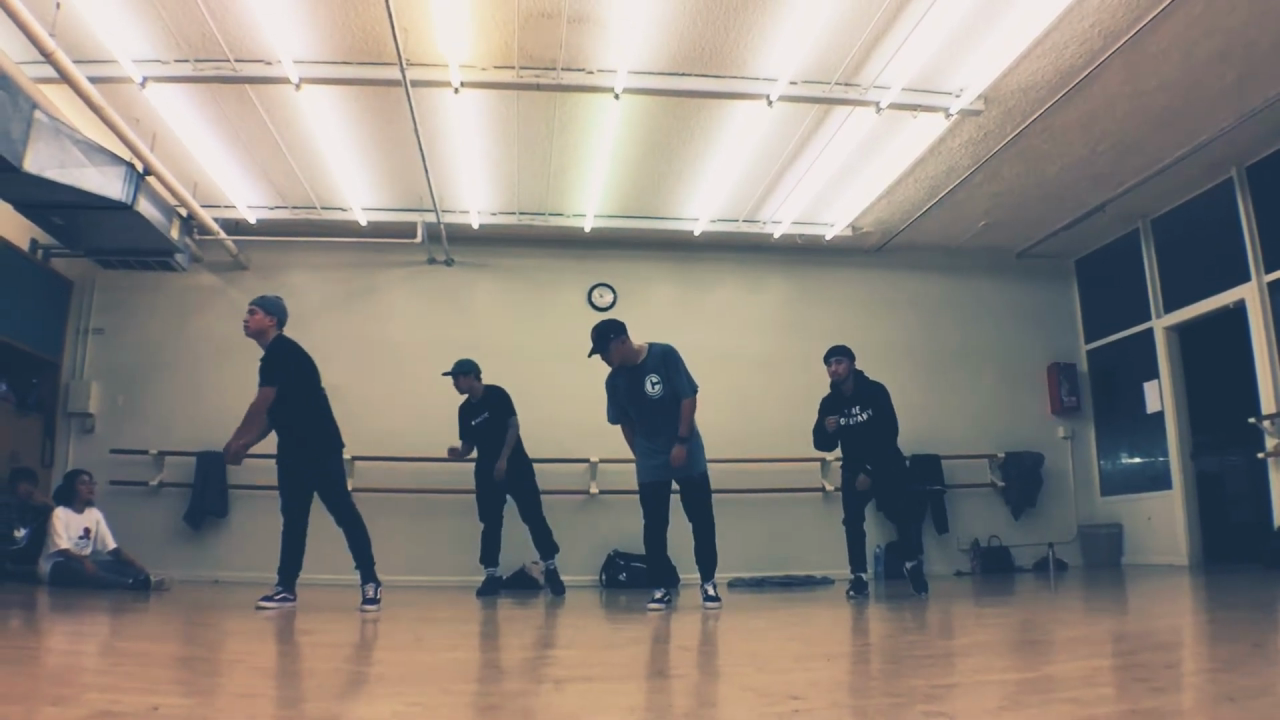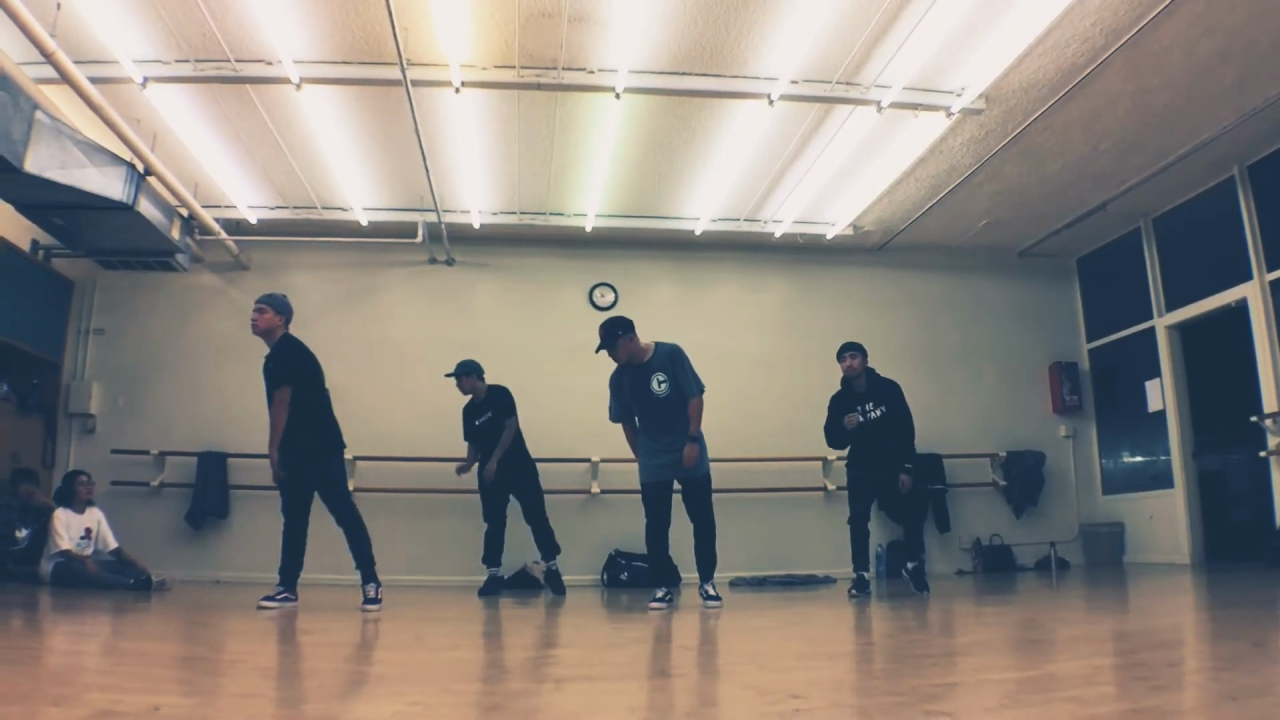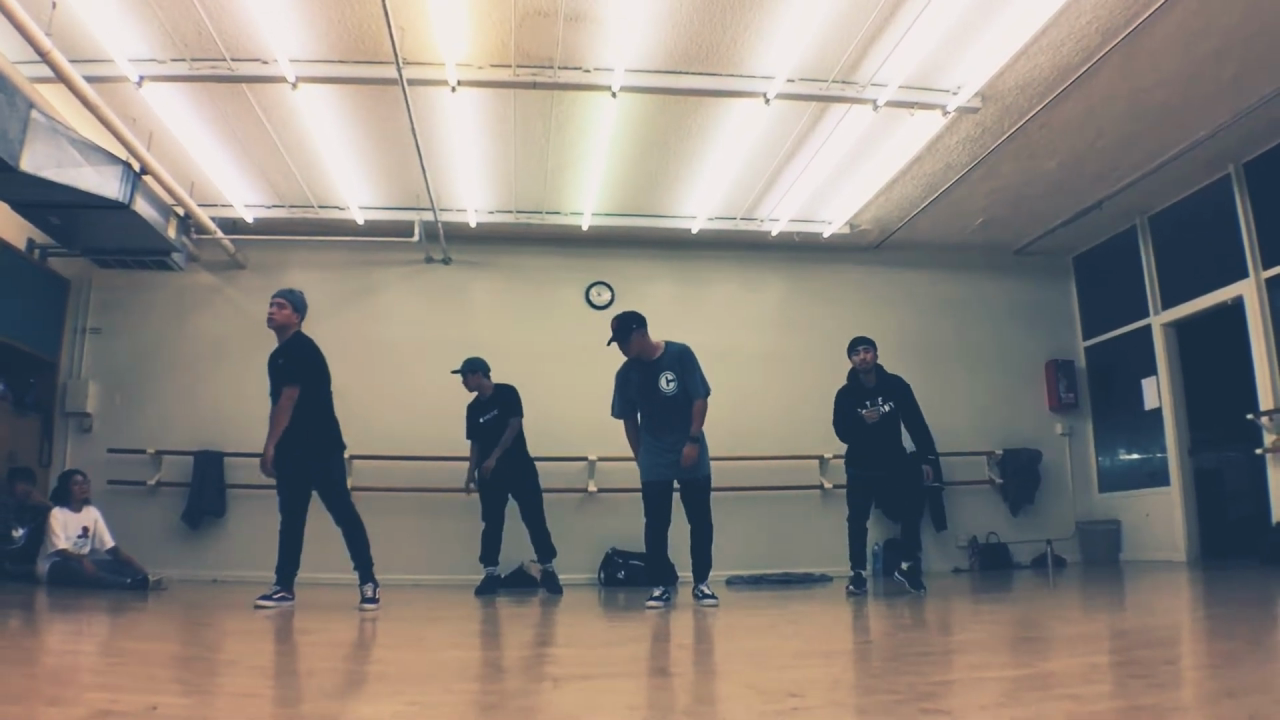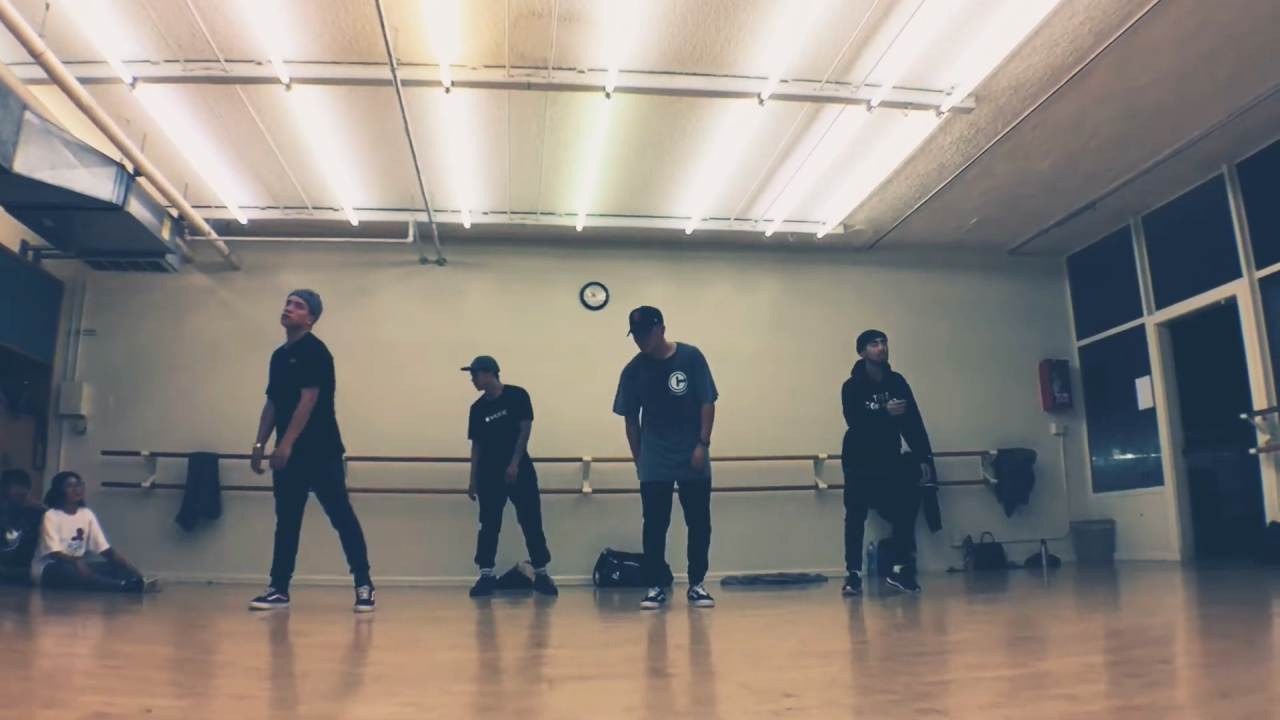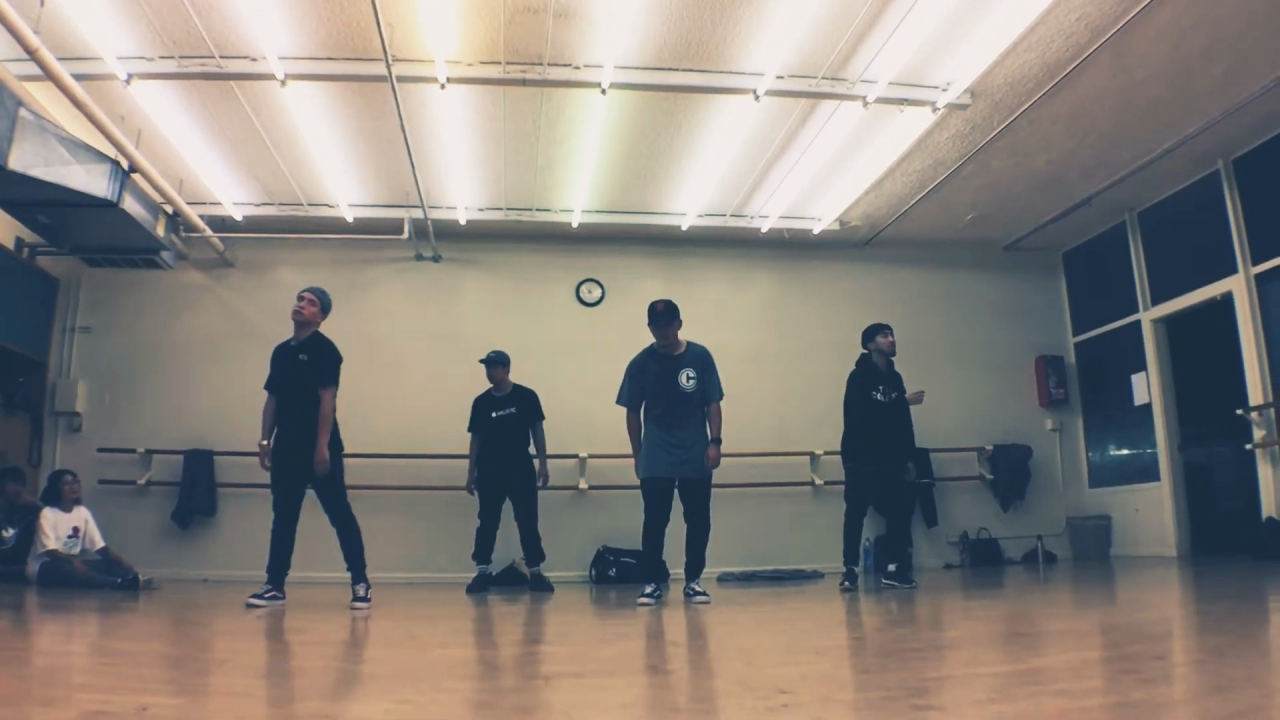
dt=0.3s
person 1, frame 1
left shoulder: (283, 352)
right shoulder: (274, 356)
left elbow: (262, 406)
right elbow: (273, 413)
left wrist: (236, 441)
right wrist: (246, 444)
left hip: (320, 446)
right hip: (293, 449)
left knee: (344, 512)
right knee: (293, 519)
left ankle: (370, 582)
right ankle: (286, 588)
person 1, frame 2
left shoulder: (288, 351)
right shoulder: (276, 357)
left elbow: (282, 405)
left wrist: (273, 452)
right wrist: (279, 453)
left hip: (321, 447)
right hip: (295, 450)
left knee: (344, 512)
right knee: (294, 518)
left ankle: (371, 583)
right ankle: (287, 588)
person 1, frame 3
left shoulder: (302, 349)
right shoulder: (277, 355)
left elbow: (288, 401)
left wrist: (269, 446)
right wrist: (274, 449)
left hip: (321, 447)
right hip: (292, 449)
left knee: (343, 513)
right knee: (290, 518)
left ankle: (368, 582)
right ankle: (284, 586)
person 1, frame 4
left shoulder: (314, 351)
right shoulder: (279, 355)
left elbow: (308, 400)
right elbow: (272, 404)
left wrist: (287, 443)
right wrist: (259, 444)
left hip: (321, 450)
right hip: (288, 451)
left knee: (342, 516)
right knee: (286, 520)
left ankle: (364, 585)
right ankle: (279, 588)
person 1, frame 5
left shoulder: (324, 349)
right shoulder: (280, 351)
left elbow: (327, 400)
right elbow: (272, 400)
left wrist: (323, 446)
right wrist: (265, 441)
left hip: (319, 449)
right hip: (286, 448)
left knee: (340, 514)
right knee: (283, 517)
left ankle: (360, 583)
right ankle: (275, 586)
person 2, frame 1
left shoulder: (664, 355)
right shoulder: (614, 380)
left elbow: (688, 398)
left wrist: (681, 442)
right wrist: (640, 455)
left hip: (686, 453)
right hip: (650, 461)
left knee: (702, 519)
right knee: (654, 526)
left ankle: (708, 581)
right ankle: (662, 587)
person 2, frame 2
left shoulder: (671, 355)
right shoulder: (619, 378)
left elbow: (695, 397)
left wrist: (692, 440)
right wrist: (641, 456)
left hip: (689, 453)
right hip: (653, 461)
left knee: (703, 520)
right knee: (656, 525)
left ankle: (707, 582)
right ankle: (663, 586)
person 2, frame 3
left shoulder: (681, 355)
right shoulder: (626, 374)
left elbow: (700, 399)
right elbow: (629, 420)
left wrist: (693, 441)
right wrist: (640, 457)
left hip: (691, 455)
right hip: (654, 460)
left knee: (701, 521)
right knee: (656, 524)
left ankle: (701, 582)
right ankle: (661, 585)
person 2, frame 4
left shoulder: (691, 357)
right shoulder: (633, 371)
left elbow: (707, 403)
right elbow: (631, 418)
left wrist: (703, 444)
right wrist: (638, 458)
left hip: (693, 458)
right hip: (654, 462)
left knee: (699, 523)
right knee: (654, 525)
left ankle: (696, 584)
right ankle: (656, 586)
person 2, frame 5
left shoulder: (700, 357)
right shoulder: (640, 364)
left elbow: (712, 403)
right elbow: (632, 412)
left wrist: (715, 442)
right wrist: (637, 454)
left hip: (696, 457)
right hip: (656, 459)
left knee: (699, 521)
right knee: (654, 522)
left ankle: (693, 581)
right ankle: (652, 582)
person 3, frame 1
left shoulder: (875, 392)
right shoulder: (829, 403)
left elbow: (889, 434)
right elbow: (824, 445)
left wrist: (870, 470)
right wrist: (826, 430)
left hip: (887, 468)
right hip: (854, 470)
left knee: (903, 516)
right knee: (852, 521)
left ankle: (913, 565)
right ankle: (859, 577)
person 3, frame 2
left shoulder: (889, 389)
right shoulder: (839, 400)
left elbow: (906, 429)
right elbow: (835, 442)
left wrist: (906, 468)
right wrist: (843, 428)
left hip: (894, 466)
right hip: (860, 471)
left knee: (912, 515)
right knee: (858, 520)
left ankle: (914, 566)
right ankle: (861, 576)
person 3, frame 3
left shoulder: (896, 385)
right shoulder: (846, 394)
left elbow: (915, 422)
right elbow: (843, 433)
left wrist: (928, 457)
right wrist: (862, 421)
left hip: (895, 463)
right hip: (861, 467)
left knee: (913, 509)
right knee: (857, 518)
left ankle: (908, 567)
right ankle: (858, 574)
person 3, frame 4
left shoulder: (897, 382)
right shoulder: (852, 387)
left elbow: (913, 421)
right elbow: (855, 423)
left wrist: (924, 457)
right wrist: (884, 413)
left hip: (891, 462)
right hip: (859, 465)
left knee: (905, 513)
right knee: (855, 518)
left ankle: (899, 569)
right ankle: (854, 574)
person 3, frame 5
left shoulder: (894, 378)
right shoulder: (860, 377)
left elbow: (903, 421)
right elbow: (864, 415)
left wrist: (908, 457)
right wrist: (903, 402)
left hip: (889, 459)
right hip: (860, 459)
left knee: (900, 511)
right knee: (856, 513)
left ankle: (894, 568)
right ankle: (850, 570)
person 4, frame 1
left shoulder: (497, 395)
right shoulder: (465, 410)
left elbow: (513, 427)
right elbow: (469, 443)
left wrist: (503, 459)
right wrist: (460, 453)
left hip: (516, 466)
right hip: (486, 471)
left knee: (534, 517)
right knee: (491, 523)
left ankle: (550, 567)
right ankle: (491, 575)
person 4, frame 2
left shoulder: (500, 394)
right shoulder: (469, 410)
left elbow: (510, 428)
right elbow: (474, 444)
left wrist: (494, 460)
right wrist: (468, 464)
left hip: (520, 466)
right hip: (489, 472)
left knee: (537, 518)
right knee: (494, 523)
left ankle: (551, 568)
right ankle: (494, 575)
person 4, frame 3
left shoulder: (507, 393)
right shoulder: (473, 408)
left elbow: (514, 427)
right elbow: (475, 443)
left wrist: (493, 458)
right wrist: (471, 473)
left hip: (519, 466)
right hip: (489, 472)
left knee: (535, 519)
right knee: (492, 523)
left ankle: (547, 570)
right ankle: (490, 573)
person 4, frame 4
left shoulder: (517, 396)
right shoulder: (477, 408)
left elbow: (525, 430)
right elbow: (476, 445)
left wrist: (514, 463)
right wrist: (473, 479)
left hip: (520, 470)
right hip: (490, 473)
left knee: (531, 522)
right knee: (489, 525)
left ankle: (541, 574)
right ankle: (486, 575)
person 4, frame 5
left shoulder: (527, 397)
right shoulder: (481, 402)
left elbow: (537, 431)
right elbow: (476, 439)
left wrist: (543, 464)
right wrist: (471, 473)
left hip: (521, 469)
right hip: (490, 471)
left knee: (528, 522)
right knee: (487, 522)
left ankle: (536, 572)
right ankle: (483, 572)
